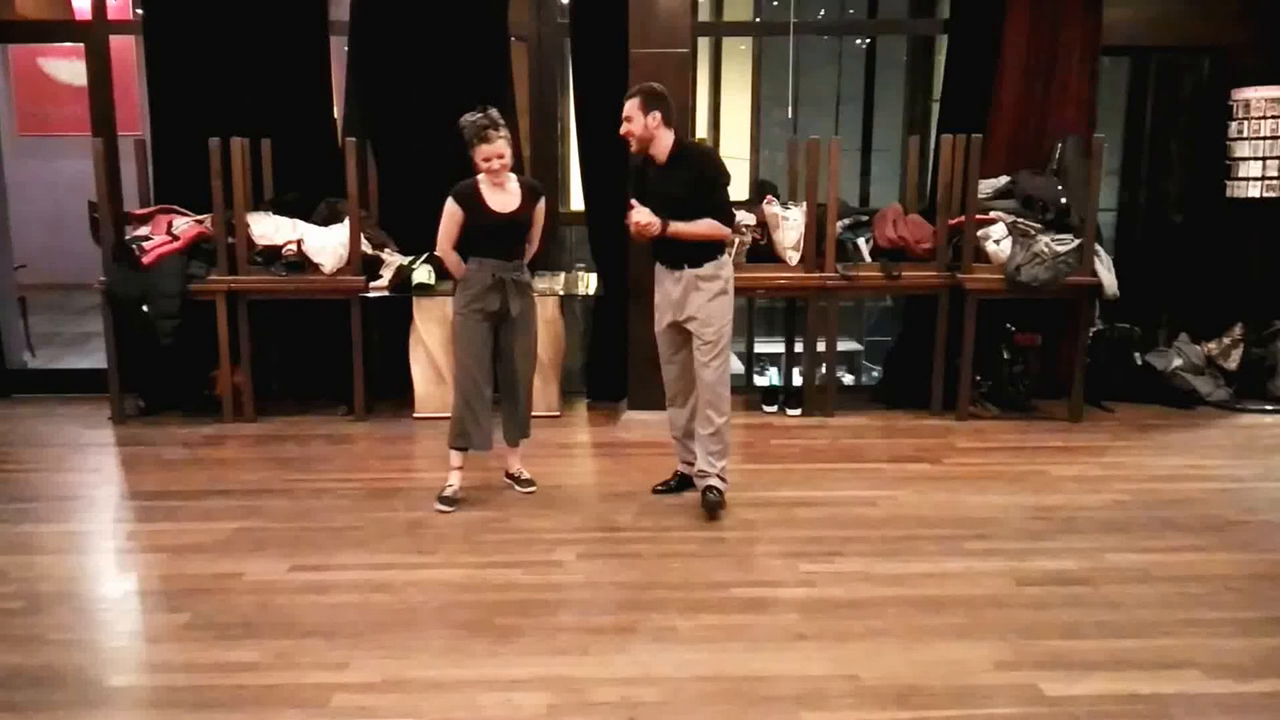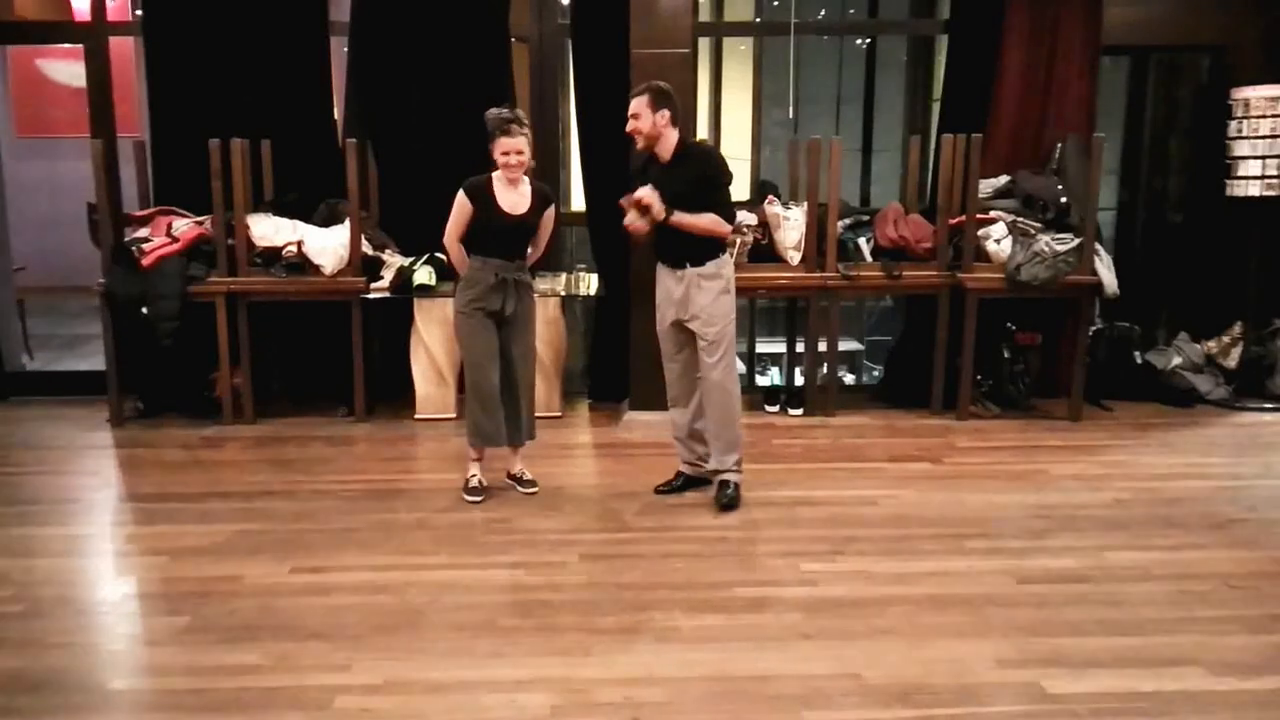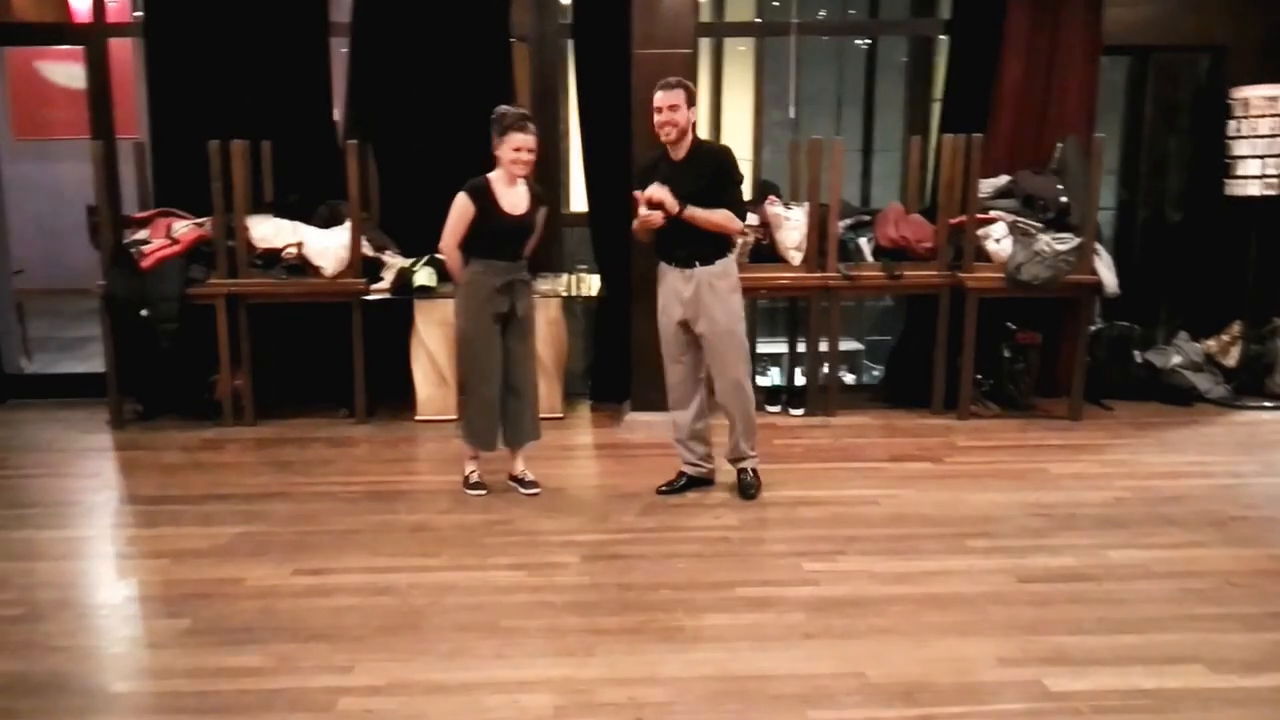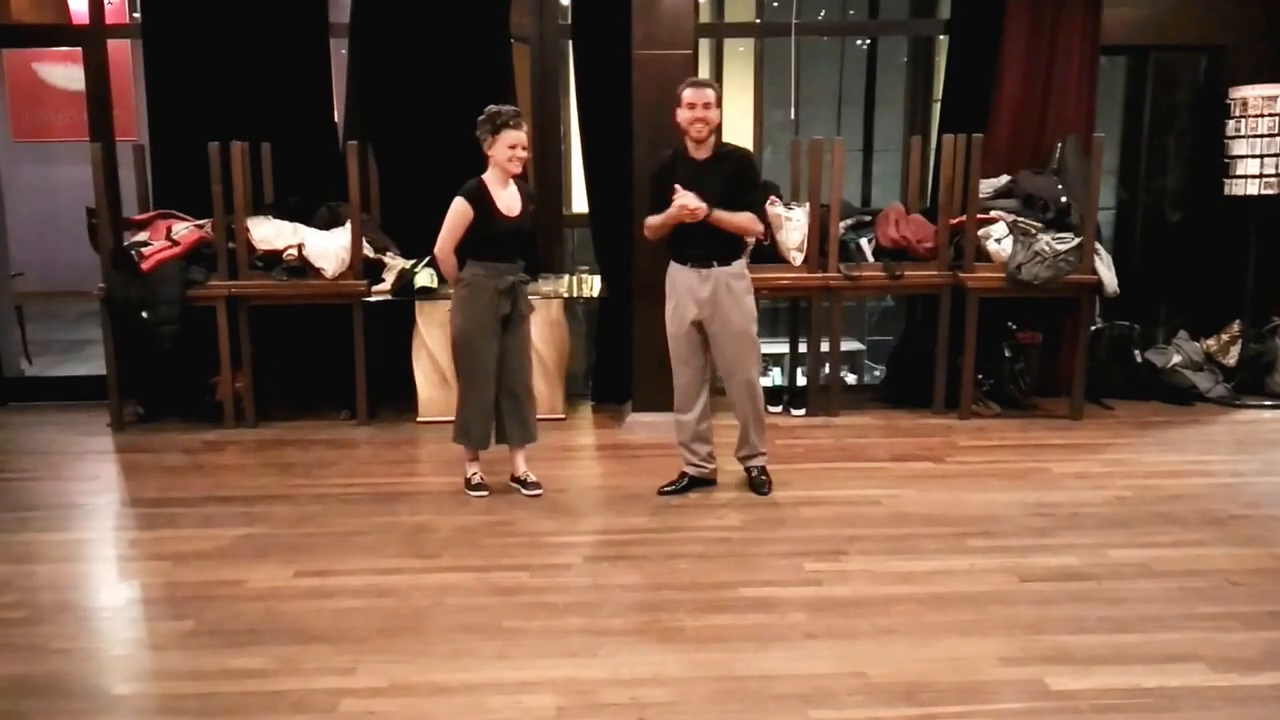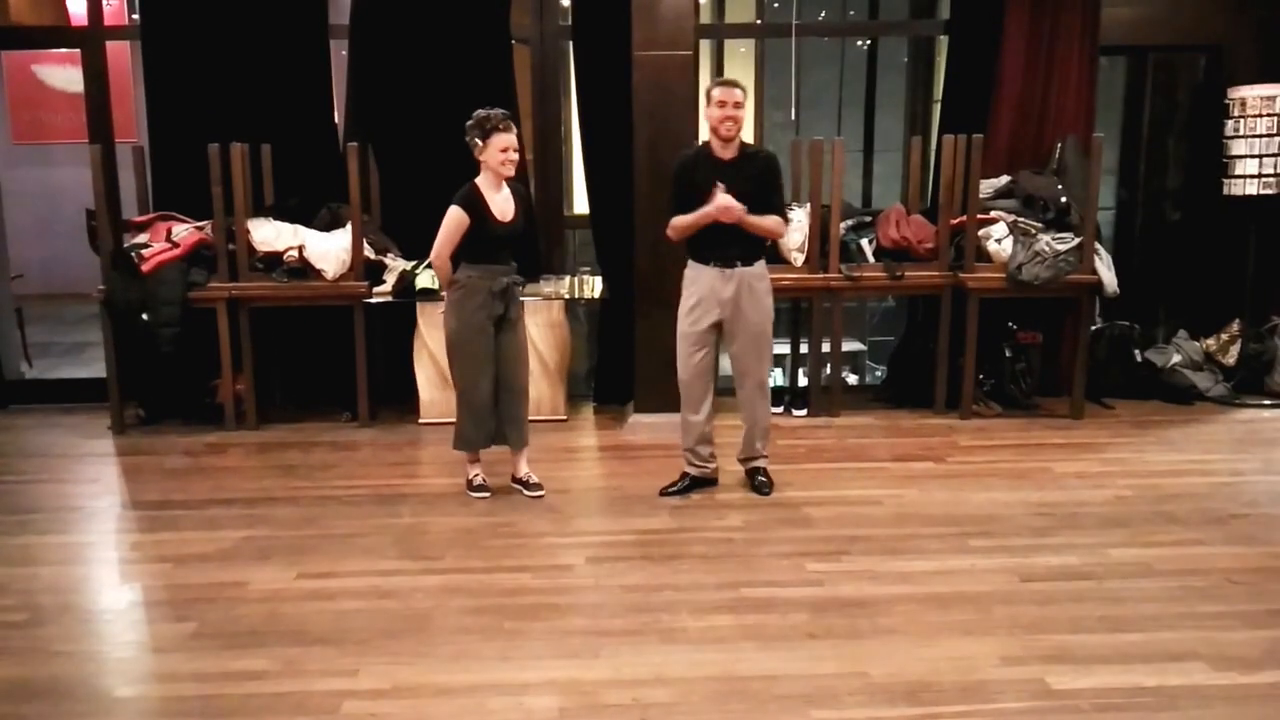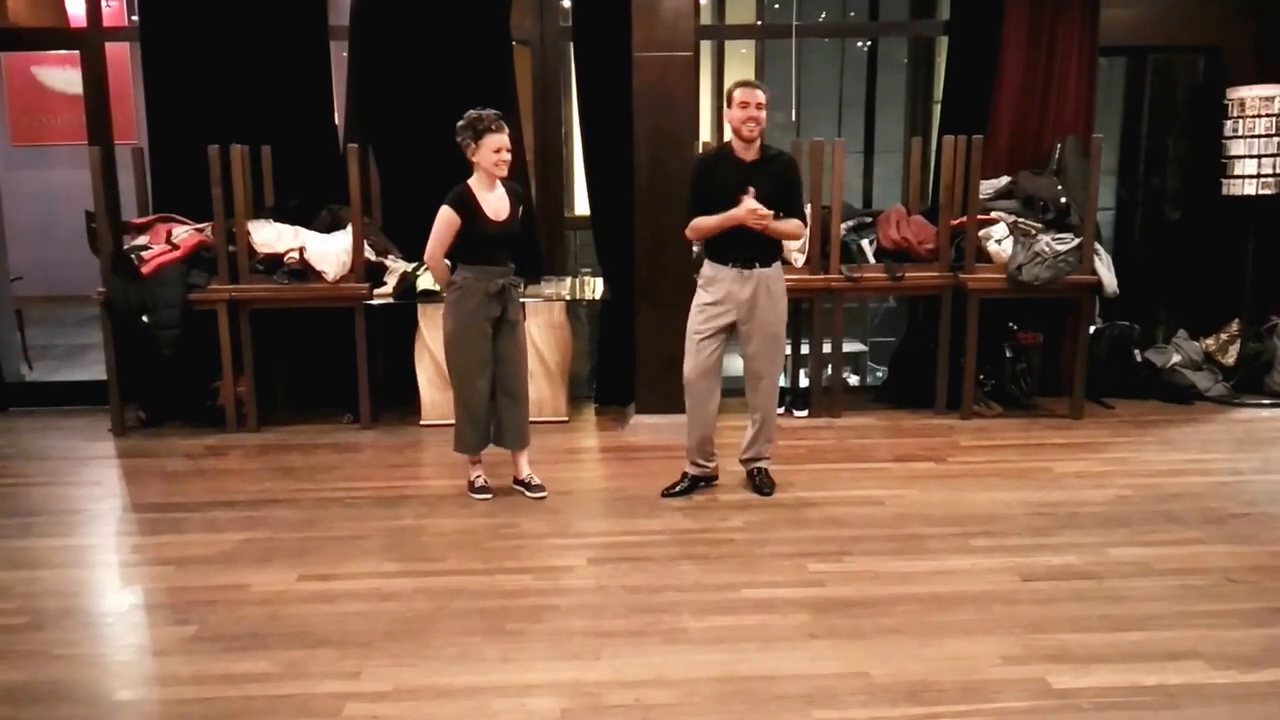
dt=0.2s
person 1, frame 1
left shoulder: (702, 159)
right shoulder: (642, 169)
left elbow: (724, 227)
left wrist: (664, 225)
right wrist: (638, 226)
left hip: (707, 277)
right hip: (666, 277)
left knee: (711, 377)
right knee: (675, 378)
left ankle: (712, 476)
right ankle: (688, 465)
person 1, frame 2
left shoulder: (705, 159)
right shoulder: (643, 168)
left elbow: (723, 224)
left wrist: (666, 213)
right wrist: (635, 222)
left hip: (709, 276)
right hip: (667, 277)
left knee: (718, 375)
right knee: (678, 378)
left ankle: (726, 471)
right ankle: (693, 465)
person 1, frame 3
left shoulder: (718, 158)
right shoulder: (650, 169)
left elbow: (735, 223)
right elbow: (643, 234)
left wrist: (679, 208)
right wrist: (644, 221)
left hip: (715, 275)
right hip: (671, 277)
left knee: (731, 372)
right knee: (681, 378)
left ankle: (745, 460)
right ankle: (696, 465)
person 1, frame 4
left shoulder: (739, 161)
right shoulder: (666, 166)
left elbow: (755, 226)
right elbow: (650, 231)
left wrist: (706, 211)
right wrist: (674, 215)
left hip: (729, 276)
right hip: (682, 278)
left knee: (742, 373)
right knee: (687, 379)
left ankle: (754, 457)
right ankle: (697, 466)
person 1, frame 5
left shoulder: (763, 162)
right shoulder: (689, 164)
left elbow: (779, 228)
right elbow: (673, 231)
left wrist: (741, 215)
right wrist: (706, 214)
left hip: (750, 277)
right hip: (701, 277)
left knee: (753, 376)
right knee: (692, 377)
left ankle: (755, 460)
right ankle: (698, 466)
person 1, frame 6
left shoulder: (783, 165)
right shoulder: (708, 164)
left elbow: (798, 228)
right elbow: (692, 230)
left wrist: (767, 222)
right wrist: (735, 216)
left hip: (766, 279)
right hip: (718, 278)
left knee: (763, 376)
right knee: (697, 372)
left ankle: (757, 460)
right ankle: (700, 465)
person 2, frame 1
left shoulder: (532, 191)
right shoulder: (464, 194)
right elbow: (445, 248)
right wrist: (475, 281)
left hip: (518, 291)
right hip: (475, 292)
left knee: (518, 376)
right knee: (470, 379)
left ankle: (514, 462)
right ankle: (456, 473)
person 2, frame 2
left shoulder: (542, 196)
right shoulder: (475, 190)
right elbow: (451, 241)
right wrist: (477, 278)
left hip: (519, 291)
right hip: (477, 293)
left knee: (520, 377)
right knee: (482, 378)
left ankle: (515, 463)
right ankle: (475, 465)
person 2, frame 3
left shoulder: (535, 197)
right shoulder: (476, 191)
right elbow: (449, 246)
right wrist: (472, 284)
left hip: (519, 291)
right hip: (480, 293)
left knee: (521, 376)
right knee: (482, 378)
left ankle: (517, 464)
right ankle: (471, 461)
person 2, frame 4
left shoulder: (524, 193)
right shoulder: (473, 193)
right elbow: (443, 250)
right wrist: (464, 287)
left hip: (515, 292)
right hip: (478, 293)
left knee: (518, 378)
right knee: (478, 379)
left ankle: (518, 465)
right ankle: (471, 463)
person 2, frame 5
left shoulder: (519, 195)
right shoulder: (468, 199)
right elbow: (439, 257)
right wrist: (457, 291)
left hip: (508, 294)
right hip: (473, 297)
left knee: (515, 381)
right knee: (475, 383)
left ankle: (519, 466)
right ankle: (473, 466)
person 2, frame 6
left shoulder: (515, 195)
right shoulder: (460, 200)
right elbow: (432, 257)
right wrist: (458, 290)
left hip: (507, 295)
right hip: (470, 299)
left knee: (514, 382)
right knee: (473, 384)
left ankle: (521, 468)
right ankle: (475, 468)
